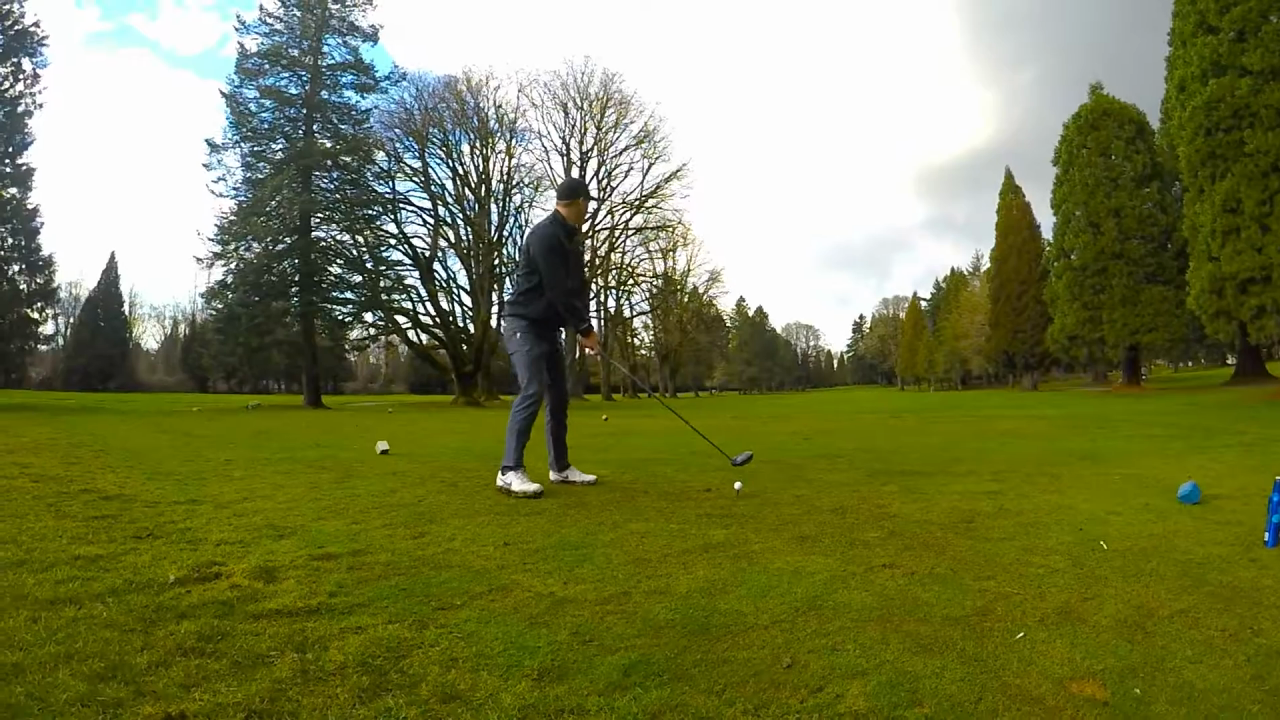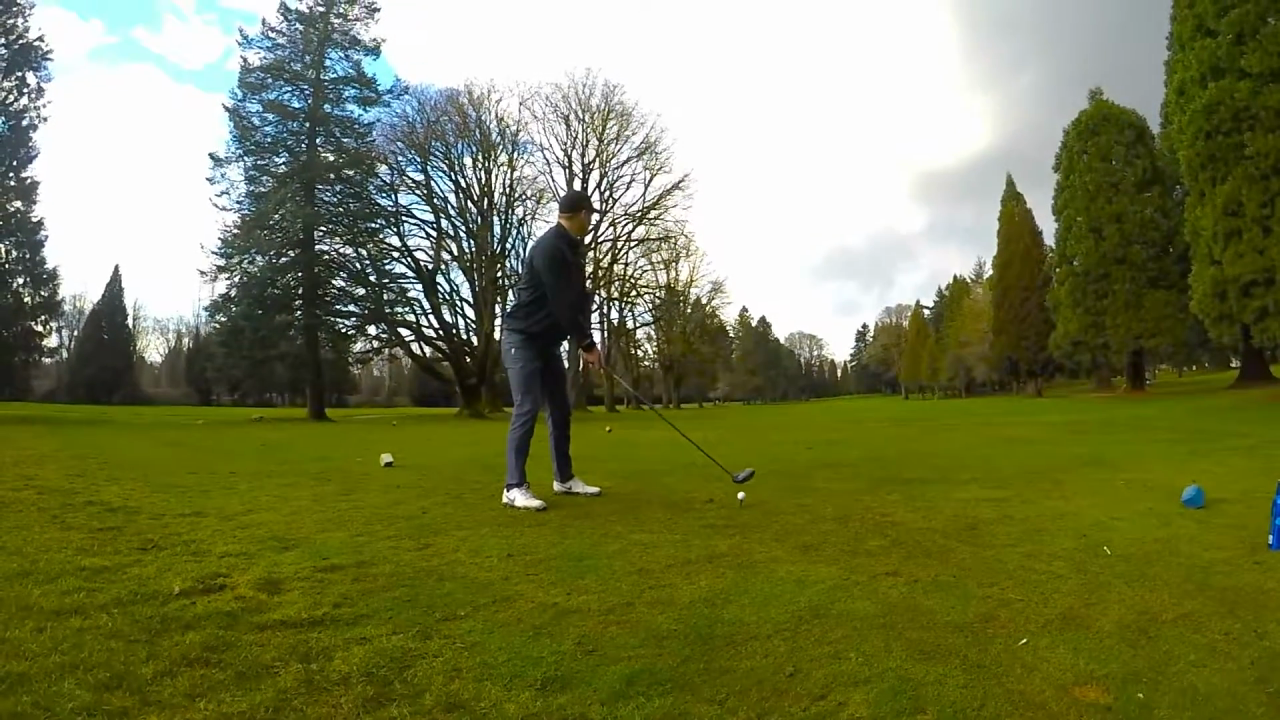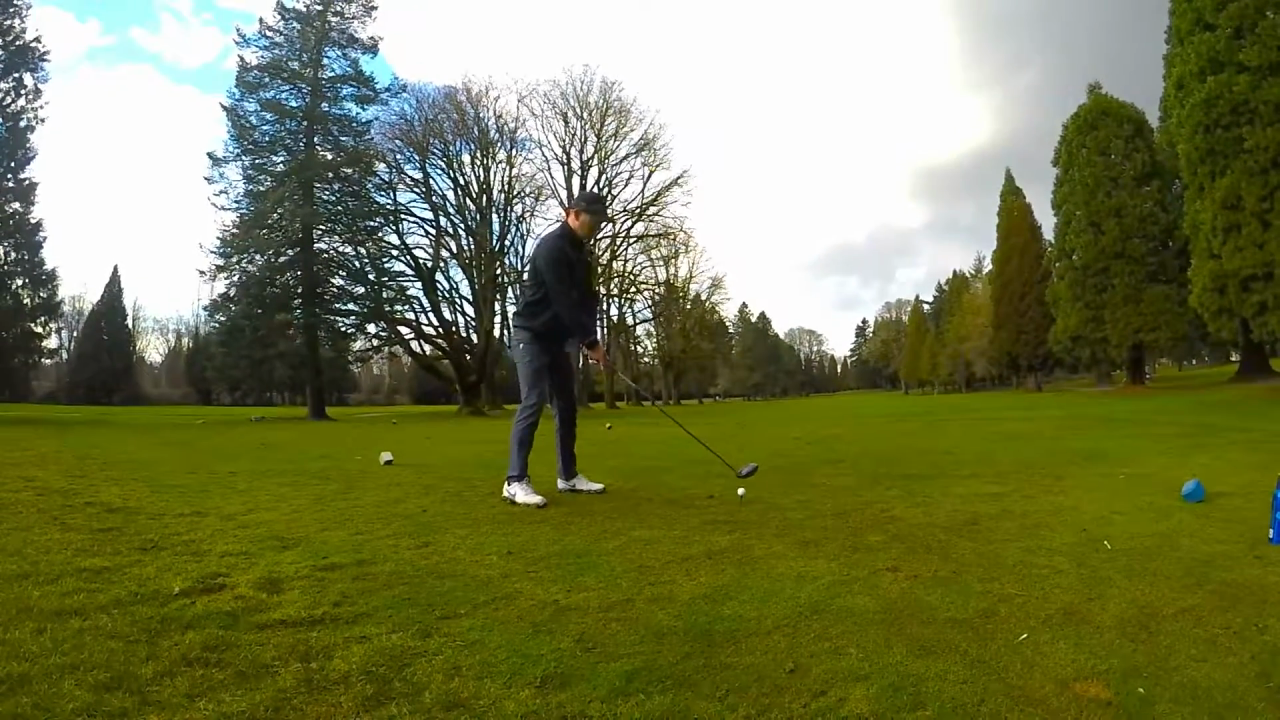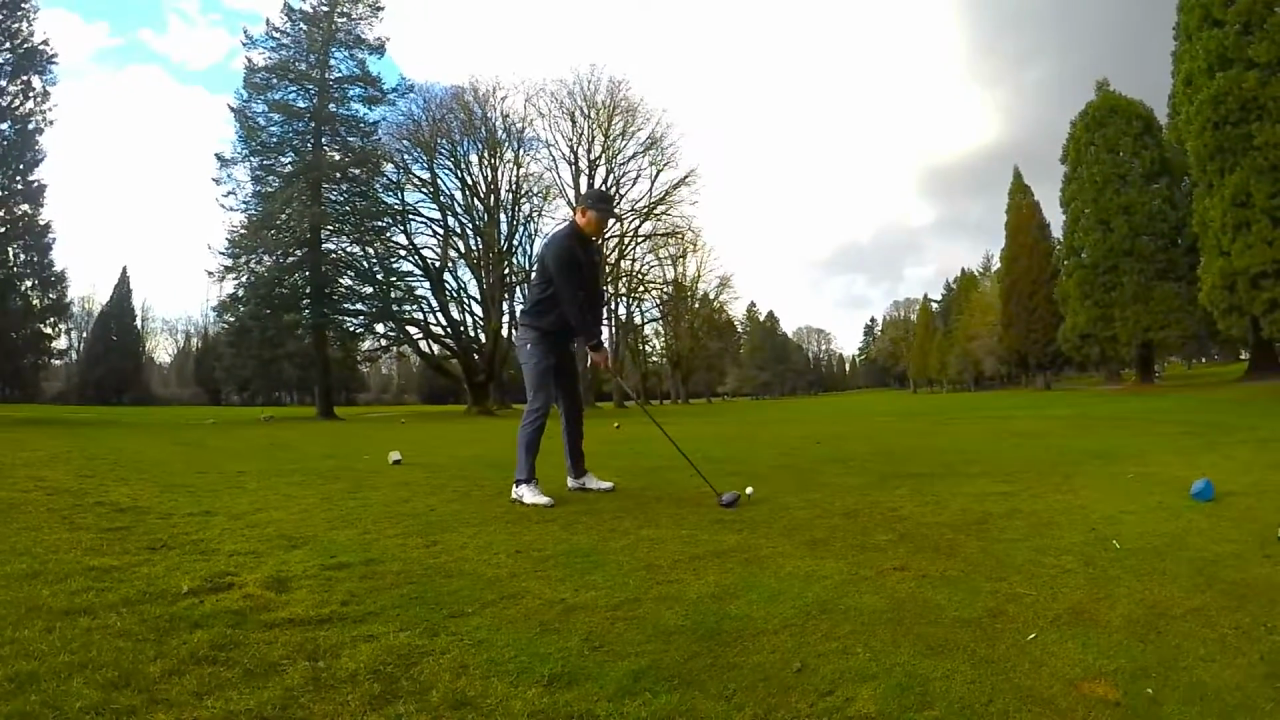
dt=1s
person 1, frame 1
left shoulder: (570, 239)
right shoulder: (545, 235)
left elbow: (577, 287)
right elbow: (558, 290)
left wrist: (582, 328)
right wrist: (584, 328)
left hip: (548, 327)
right hip: (524, 324)
left knee: (559, 398)
right knee: (533, 390)
left ankle: (560, 468)
right ankle: (511, 470)
person 1, frame 2
left shoulder: (572, 250)
right shoulder: (549, 248)
left elbow: (579, 301)
right elbow: (562, 304)
left wrist: (584, 342)
right wrist: (586, 344)
left hip: (547, 341)
right hip: (522, 338)
left knee: (561, 409)
right knee: (527, 408)
left ankle: (564, 478)
right ankle: (515, 487)
person 1, frame 3
left shoulder: (581, 251)
right shoulder: (552, 248)
left elbow: (587, 299)
right elbow: (564, 302)
left wrist: (589, 339)
right wrist: (591, 341)
left hip: (558, 339)
right hip: (531, 336)
left knee: (567, 407)
right knee: (533, 402)
left ankle: (568, 476)
right ankle: (516, 480)
person 1, frame 4
left shoulder: (590, 248)
right shoulder: (560, 245)
left elbow: (593, 299)
right elbow: (572, 302)
left wrist: (596, 341)
right wrist: (594, 344)
left hip: (562, 337)
right hip: (537, 335)
left knee: (572, 406)
right knee: (540, 405)
left ankle: (577, 474)
right ankle: (524, 483)
